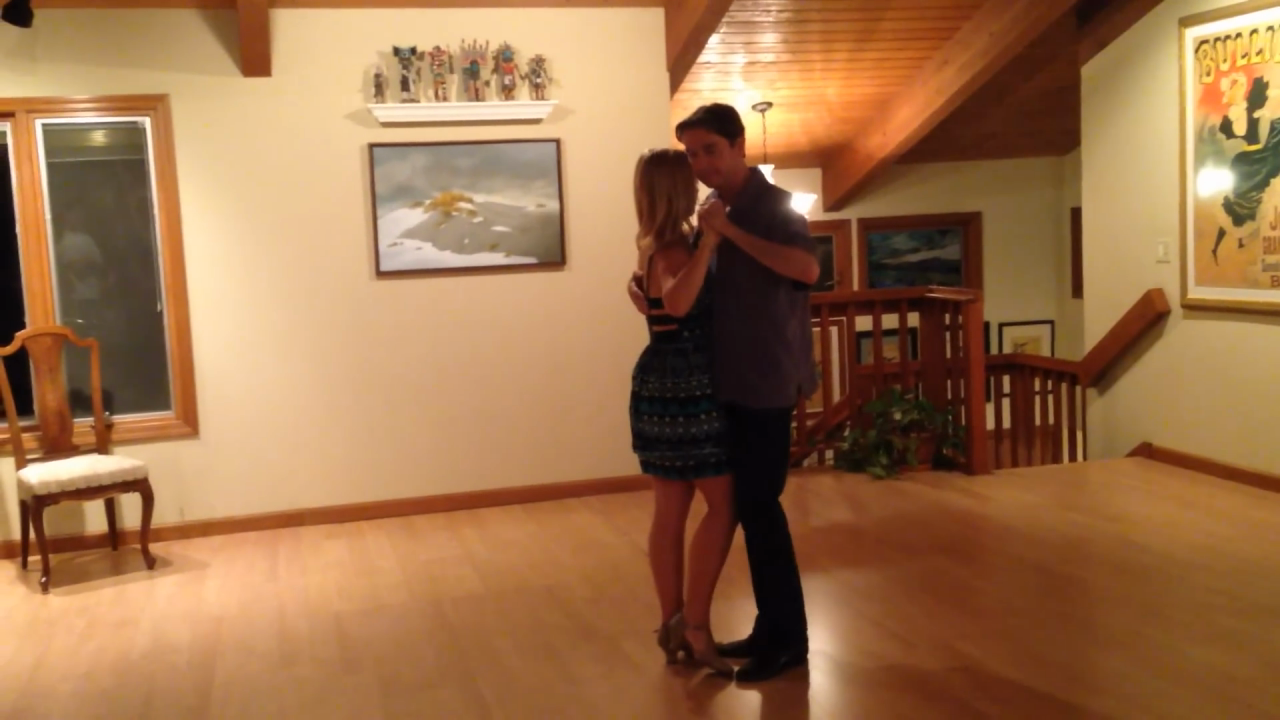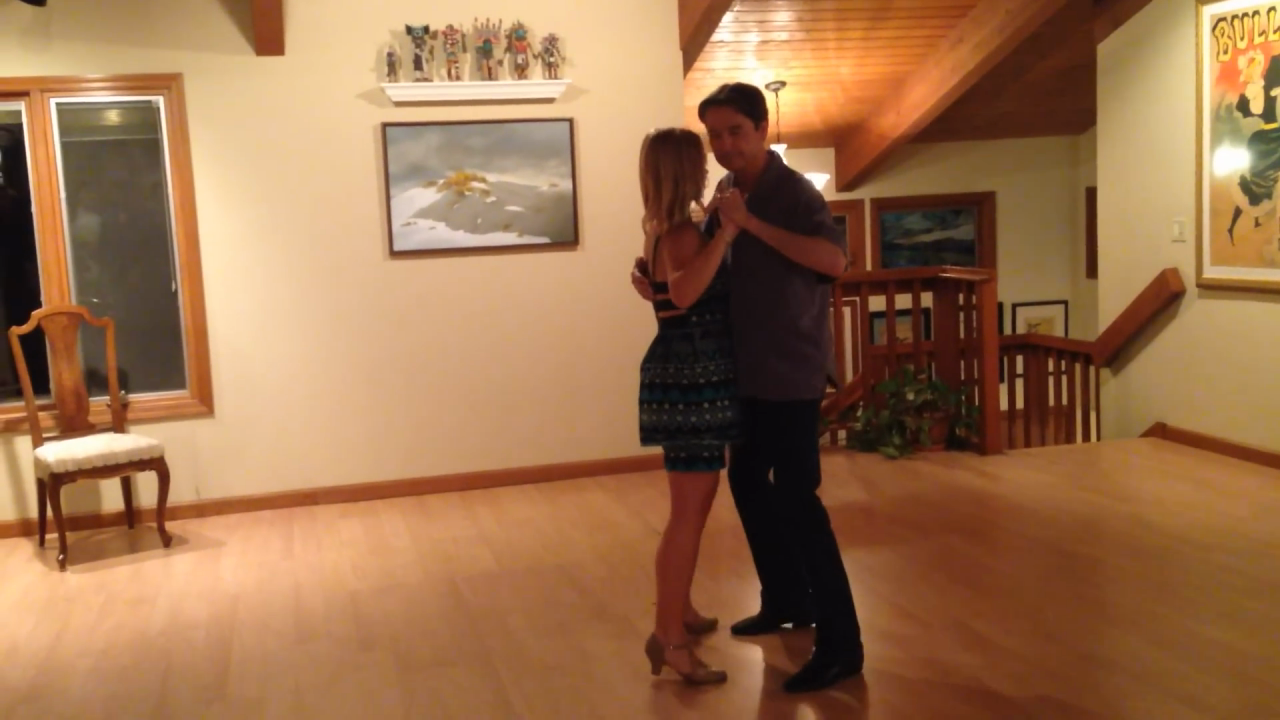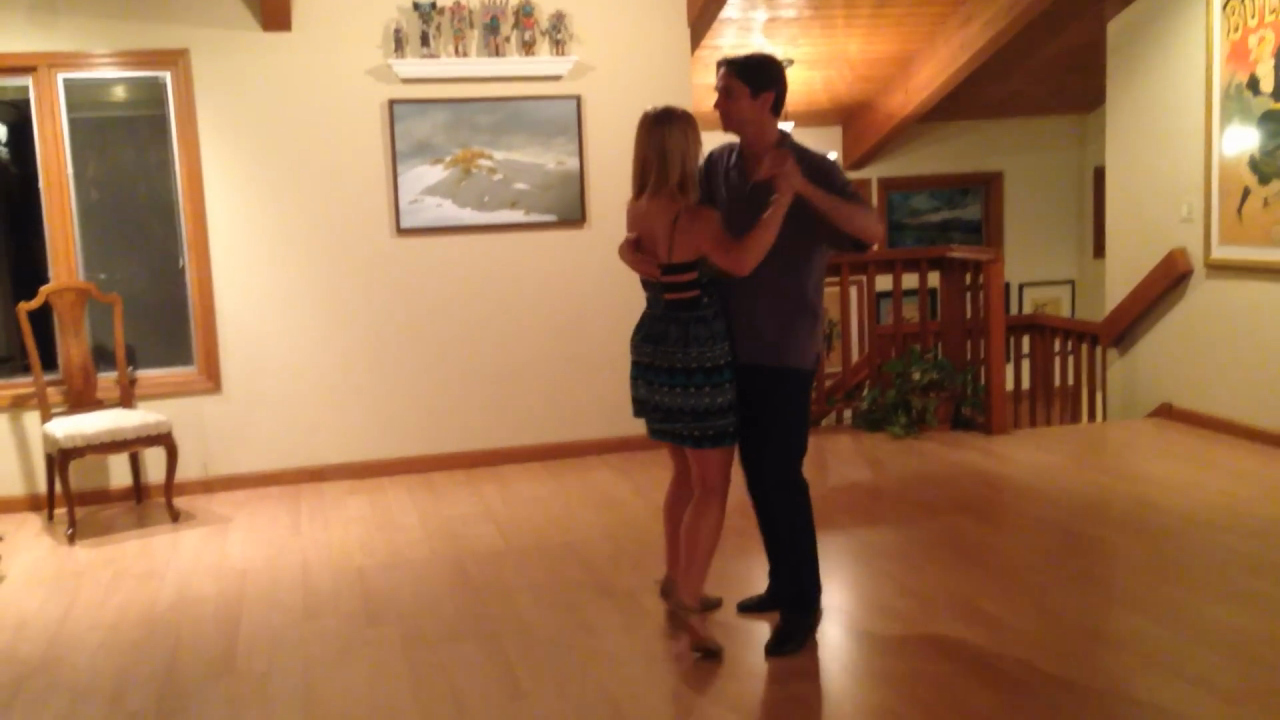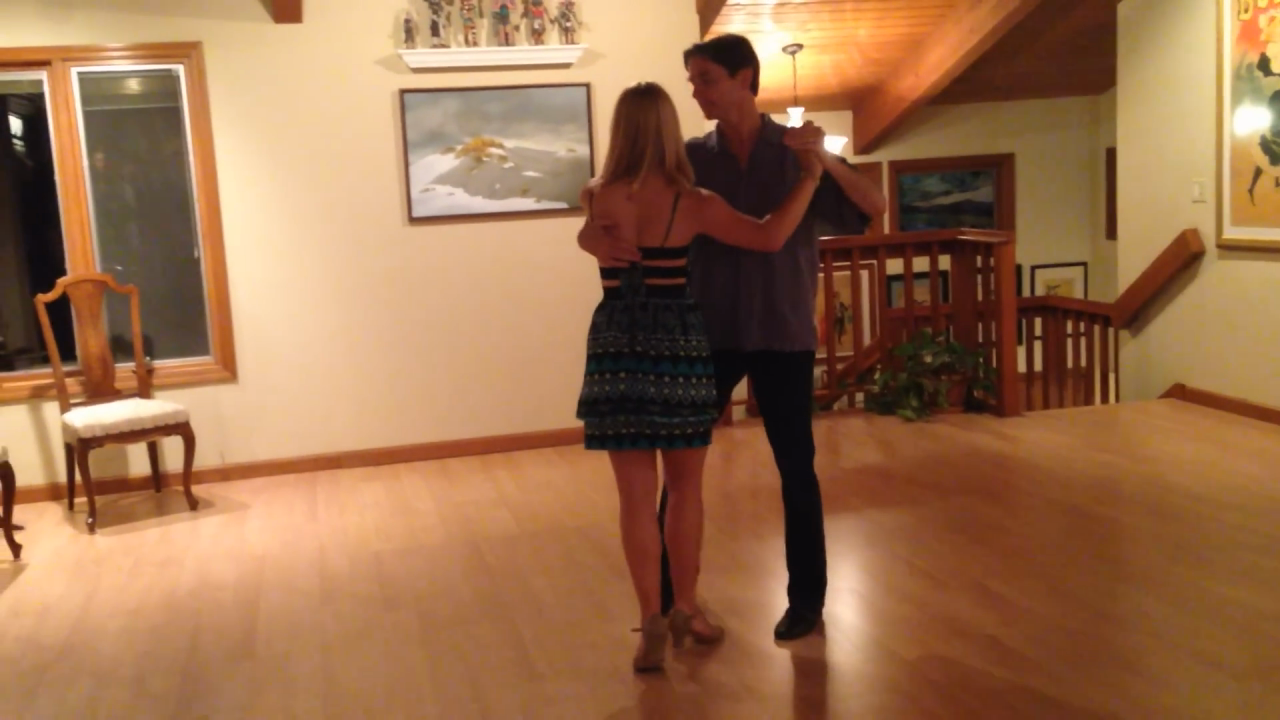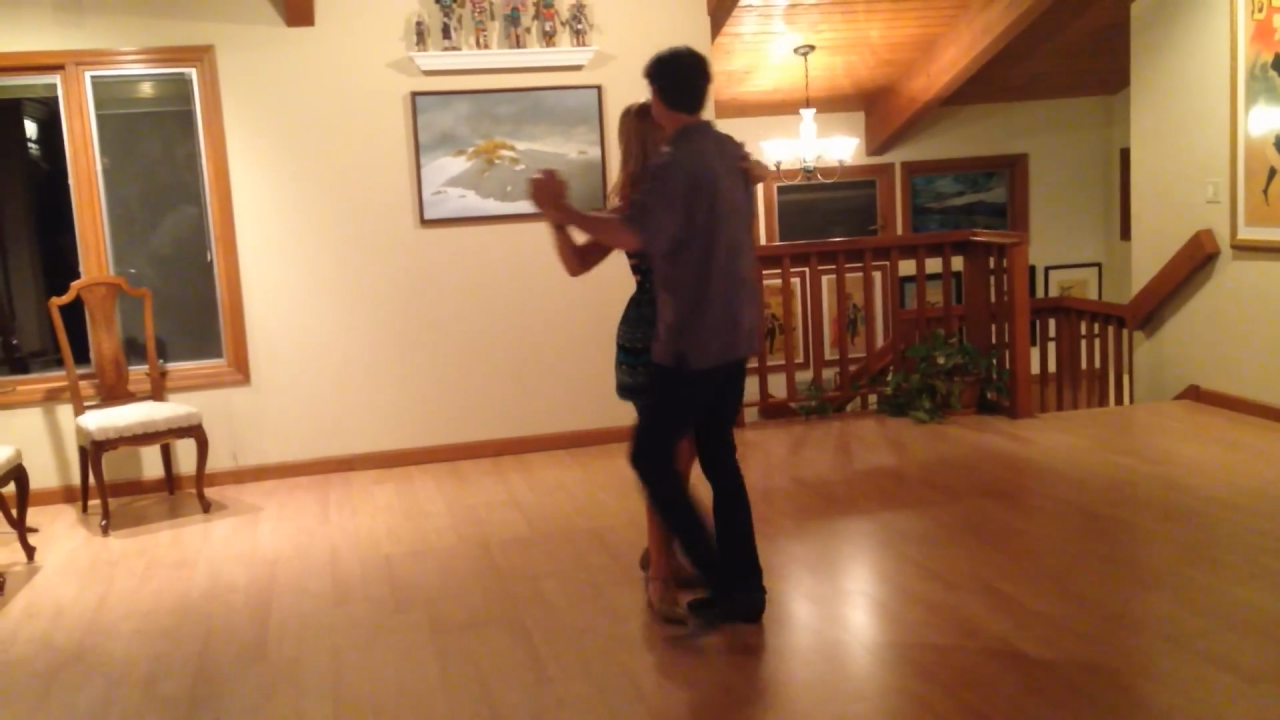
dt=1s
person 1, frame 1
left shoulder: (773, 203)
right shoulder: (713, 209)
left elbow: (807, 268)
left wrist: (730, 231)
right wrist: (640, 283)
left hip: (767, 379)
right hip: (732, 380)
left knee: (758, 504)
right knee: (746, 504)
left ankle: (788, 637)
right ankle: (771, 628)
person 1, frame 2
left shoulder: (794, 191)
right shoulder: (730, 190)
left elbow: (834, 260)
left wrist: (750, 223)
right wrist: (648, 268)
left hip: (791, 372)
right hip: (748, 370)
left knee: (796, 499)
right knee: (746, 481)
left ankle: (840, 642)
right ankle: (787, 600)
person 1, frame 3
left shoulder: (814, 168)
right shoulder: (719, 164)
left elbow: (872, 231)
left wrist: (804, 189)
right wrist: (633, 247)
left hip: (786, 348)
right hip: (737, 344)
left knee: (781, 471)
right knee: (755, 468)
left ankle: (802, 604)
right ankle: (785, 583)
person 1, frame 4
left shoulder: (797, 150)
right shoulder: (689, 158)
left elbow: (874, 206)
left wrist: (828, 162)
right wrist: (594, 233)
left hip: (784, 334)
right hip: (710, 333)
left knee: (796, 465)
left ankle: (806, 595)
right ankle: (672, 573)
person 1, frame 5
left shoulder: (677, 162)
right shoulder: (730, 152)
left elbow: (632, 235)
left wrist: (564, 211)
left hip: (691, 338)
right hip: (732, 332)
left knee: (652, 457)
right knee: (716, 454)
left ankle: (729, 583)
right ankle: (740, 588)
person 2, frame 1
left shoulder: (653, 246)
right shoulder: (673, 250)
right elbow: (677, 304)
right wrist: (708, 243)
left hip: (660, 387)
right hip: (685, 390)
left knee: (670, 511)
right knee: (723, 505)
left ankle: (674, 624)
right ankle: (693, 622)
person 2, frame 2
left shoulder: (663, 229)
right shoulder: (681, 234)
right elbow: (683, 294)
right wrist: (726, 233)
left hip: (679, 375)
right hip: (691, 379)
left knee: (692, 502)
right knee: (690, 511)
left ankle: (676, 610)
right ankle: (667, 639)
person 2, frame 3
left shoulder: (636, 212)
right shoulder: (694, 217)
right elbow: (738, 262)
right wrist: (780, 201)
left hip: (654, 348)
right hip: (698, 353)
left knee: (686, 473)
right knee: (712, 485)
left ankle: (679, 583)
right ankle: (686, 599)
person 2, frame 4
left shoulder: (595, 198)
right shoulder: (690, 203)
right elbow: (769, 237)
right wrist: (809, 176)
left hip: (615, 348)
right hip: (678, 345)
left knee: (635, 494)
right knee: (685, 484)
left ankle: (652, 624)
right ankle: (684, 607)
person 2, frame 5
right shoulder: (632, 205)
right elbow: (578, 264)
right wrist: (556, 219)
right hip: (654, 336)
left knee: (681, 455)
right knee: (671, 458)
left ankle: (662, 558)
right ankle: (661, 572)
